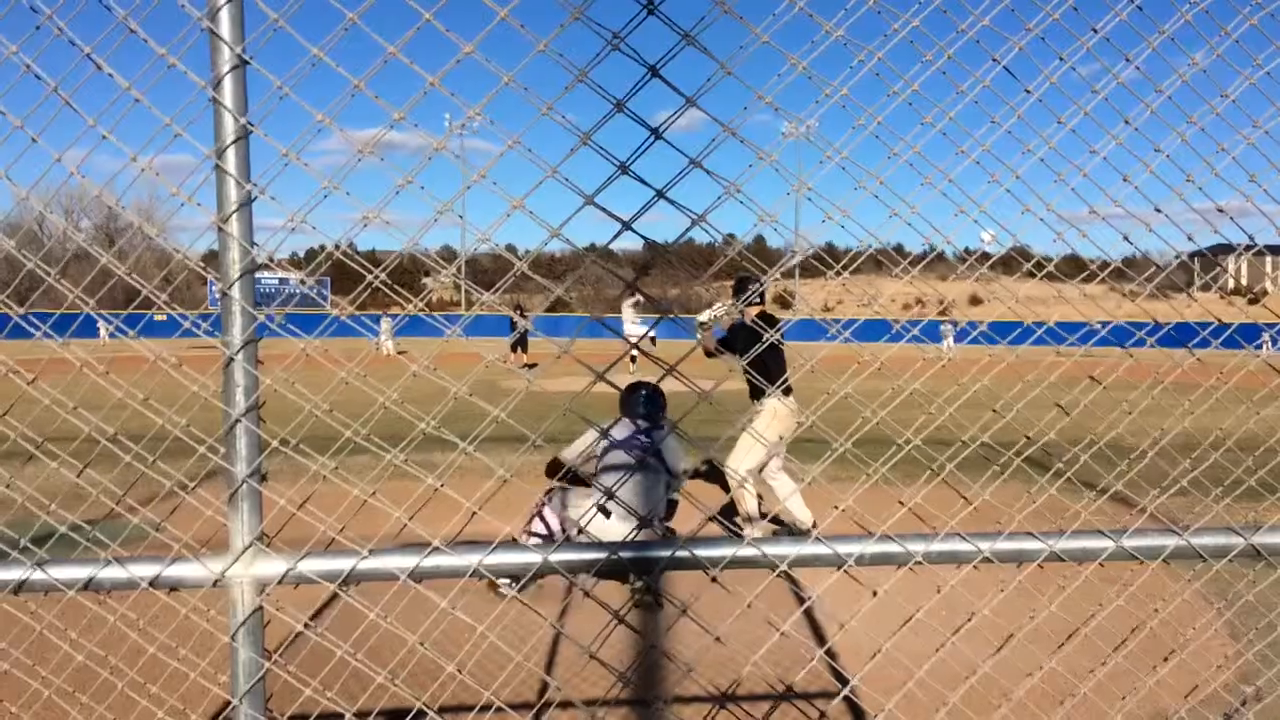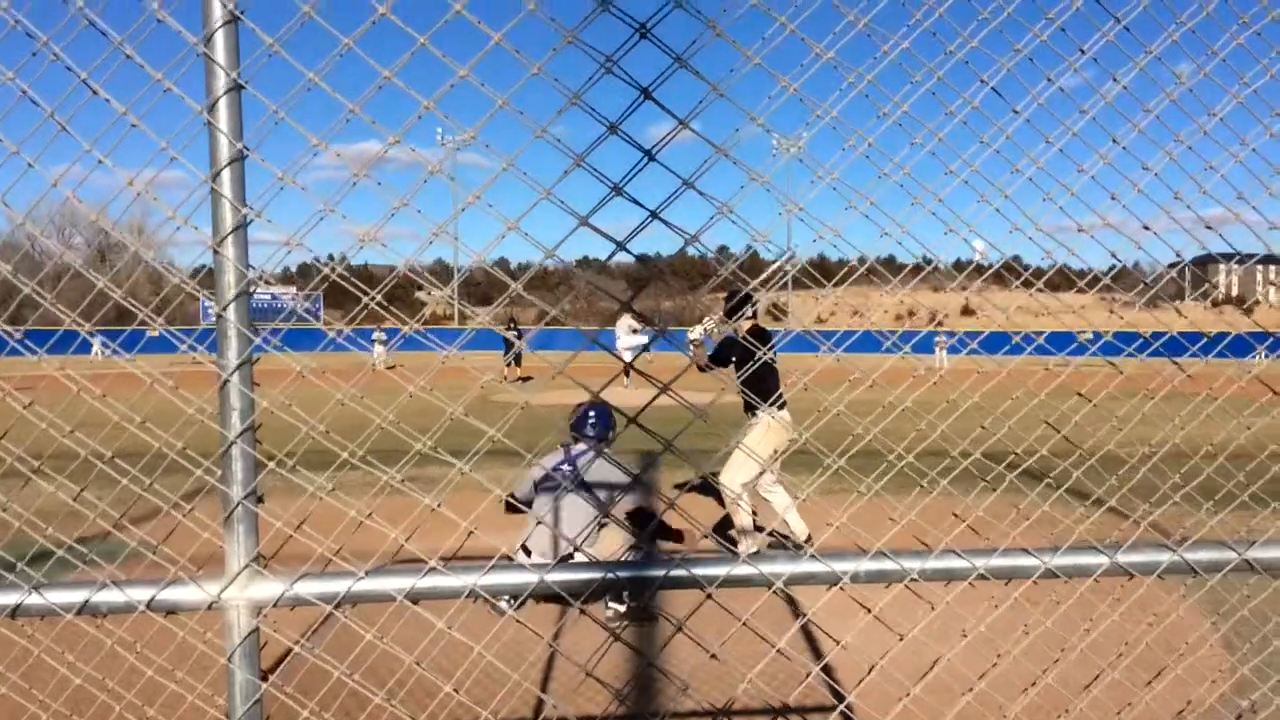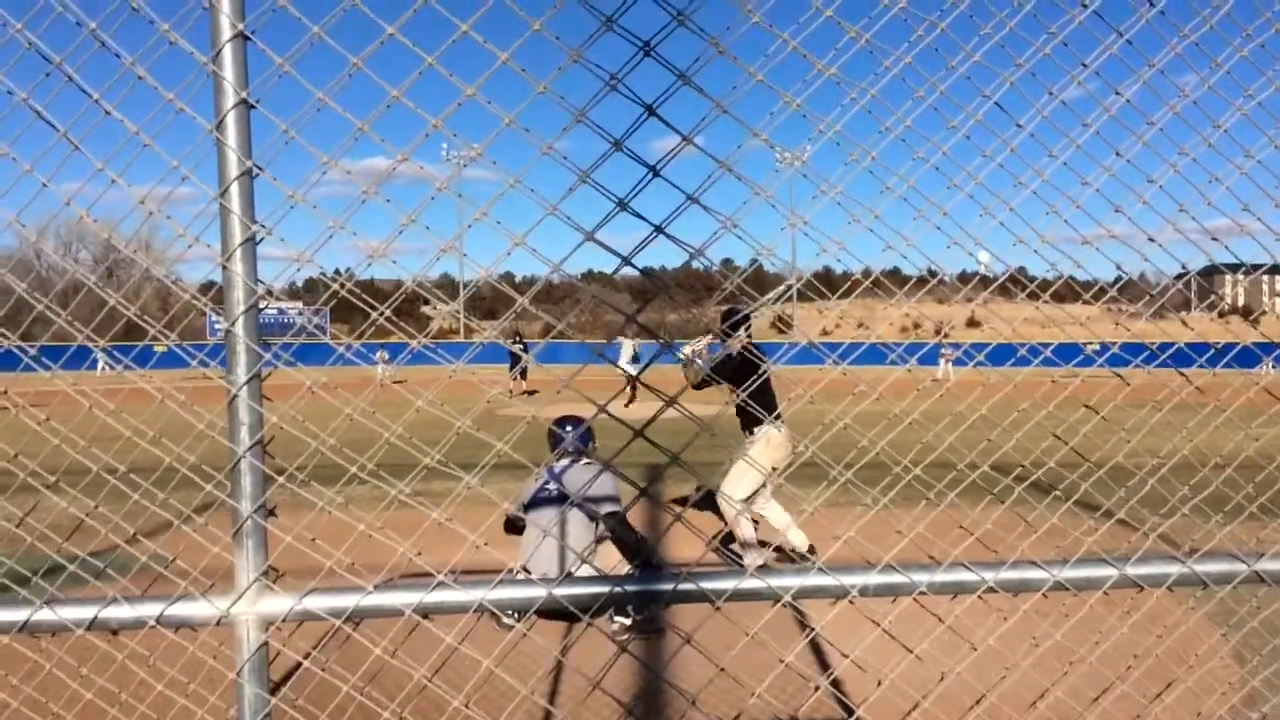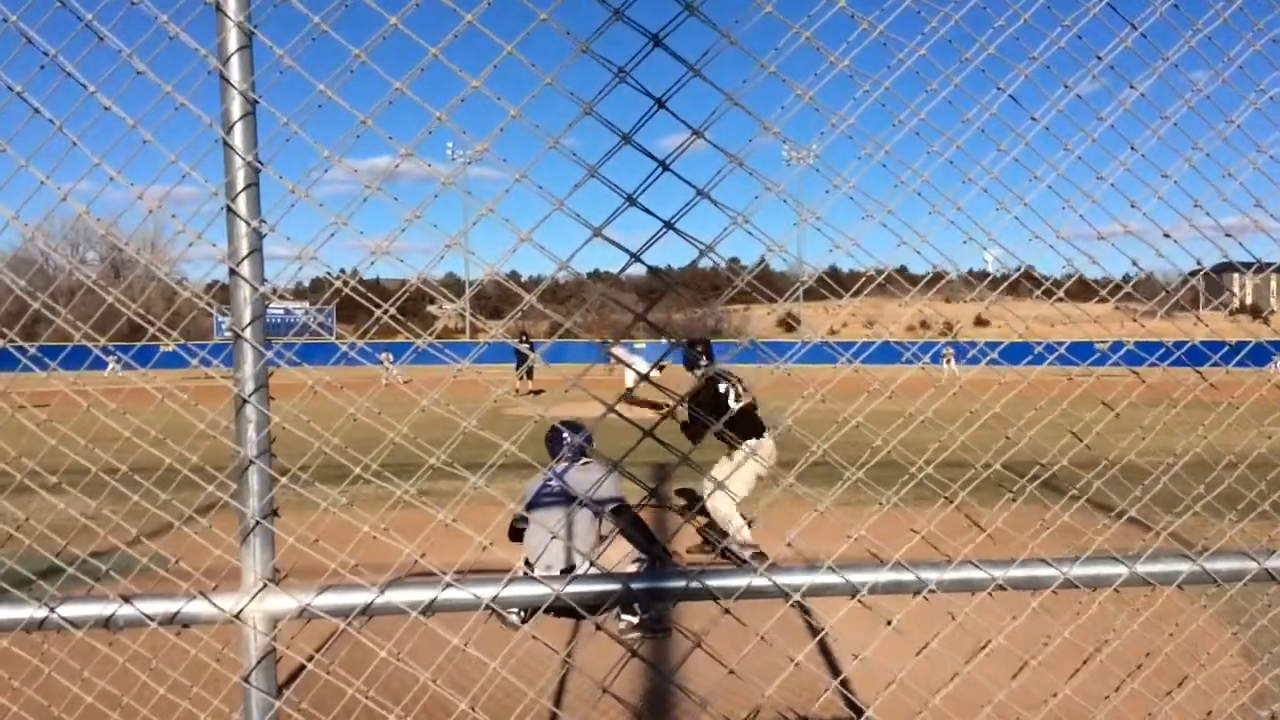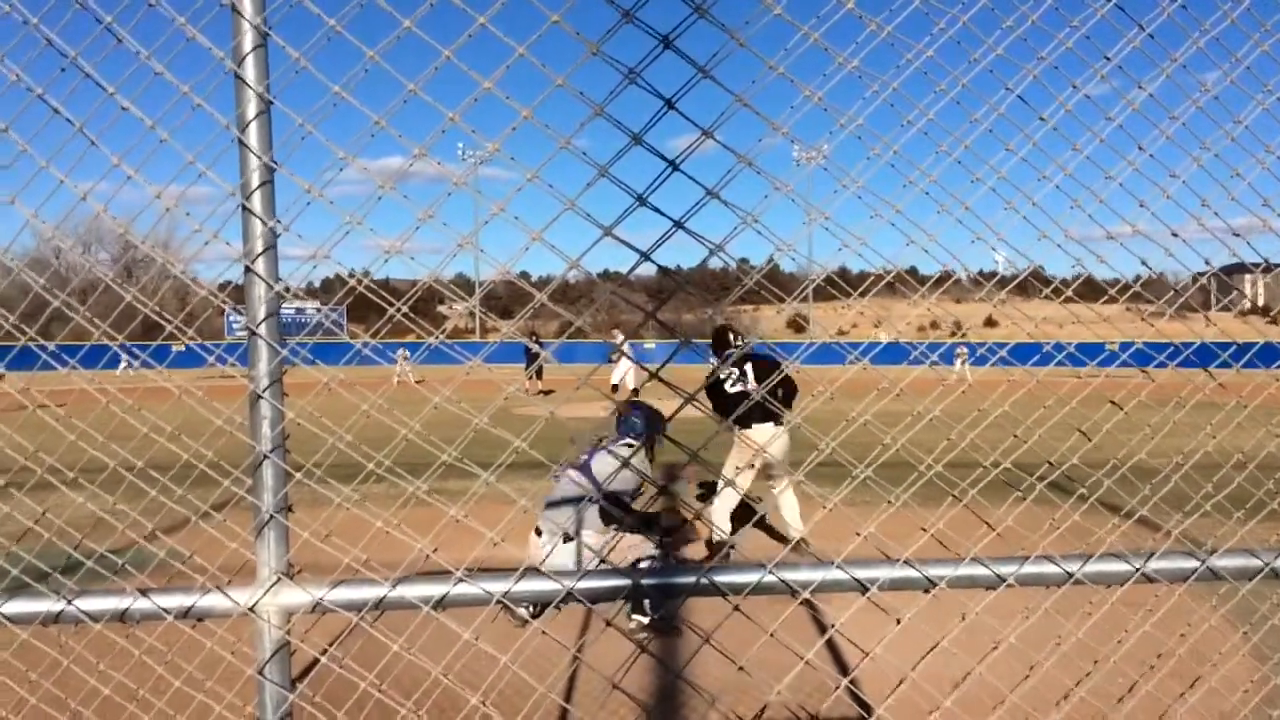
dt=0.5s
person 1, frame 1
left shoulder: (768, 323)
right shoulder: (746, 329)
left elbow: (740, 339)
right elbow: (713, 350)
left wrist: (726, 321)
right wrist: (705, 328)
left hip: (776, 408)
right hip: (768, 408)
left knee: (737, 466)
right knee: (771, 469)
left ankle: (754, 533)
right ankle: (805, 523)
person 1, frame 2
left shoulder: (759, 336)
right shoulder: (741, 342)
left elbow: (727, 354)
right elbow: (707, 364)
left wrist: (709, 334)
right wrist: (697, 343)
left hip: (770, 421)
right hip: (764, 420)
left knee: (731, 480)
right knee: (767, 482)
left ankle: (748, 546)
right ankle: (801, 536)
person 1, frame 3
left shoulder: (745, 356)
right shoulder: (744, 357)
left elbow: (703, 379)
right elbow: (705, 378)
left wrist: (693, 359)
right wrist: (695, 360)
left hip: (767, 439)
right hip: (764, 438)
left knee: (728, 495)
right knee: (758, 498)
left ankle: (756, 560)
right ankle: (801, 547)
person 1, frame 4
left shoulder: (700, 393)
right shoulder: (727, 378)
left elbow: (696, 435)
right elbow: (751, 403)
left wrist: (683, 423)
left hip: (752, 449)
right hip: (747, 447)
left knee: (718, 501)
right knee: (713, 486)
left ankle: (754, 555)
person 1, frame 5
left shoulder: (714, 379)
right shoulder: (763, 362)
right elbow: (790, 388)
left hip: (748, 438)
right hip: (777, 435)
left knee: (724, 497)
right knee: (781, 483)
left ankle: (720, 543)
right ankle: (798, 538)
person 2, frame 1
left shoulder: (603, 431)
right shoulder: (673, 447)
left elbow: (553, 470)
right elbow: (668, 510)
left hip: (593, 529)
right hip: (639, 540)
left knee: (552, 502)
right knee: (659, 526)
left ankle: (514, 578)
person 2, frame 2
left shoulder: (548, 461)
right shoulder: (613, 467)
left elbow: (511, 504)
right elbow: (640, 519)
right wrist: (679, 535)
left hip: (532, 566)
right knee: (639, 530)
left ankle: (510, 594)
right ankle: (619, 604)
person 2, frame 3
left shoulder: (539, 480)
right shoulder: (598, 475)
left elbow: (511, 525)
right elbow: (618, 528)
right wrist: (652, 571)
right knee: (634, 543)
right ankle: (627, 618)
person 2, frame 4
left shoulder: (538, 481)
right shoulder: (597, 473)
left elbow: (515, 532)
right elbow: (625, 519)
right wrist: (666, 555)
right knee: (643, 543)
left ankle: (519, 607)
right ankle: (635, 616)
person 2, frame 5
left shoulder: (603, 451)
right shoulder: (632, 455)
right elbow: (614, 511)
right wrist: (663, 522)
left hip: (543, 548)
right hip: (573, 548)
right knee: (662, 539)
left ankle: (529, 603)
right ankle: (648, 617)
